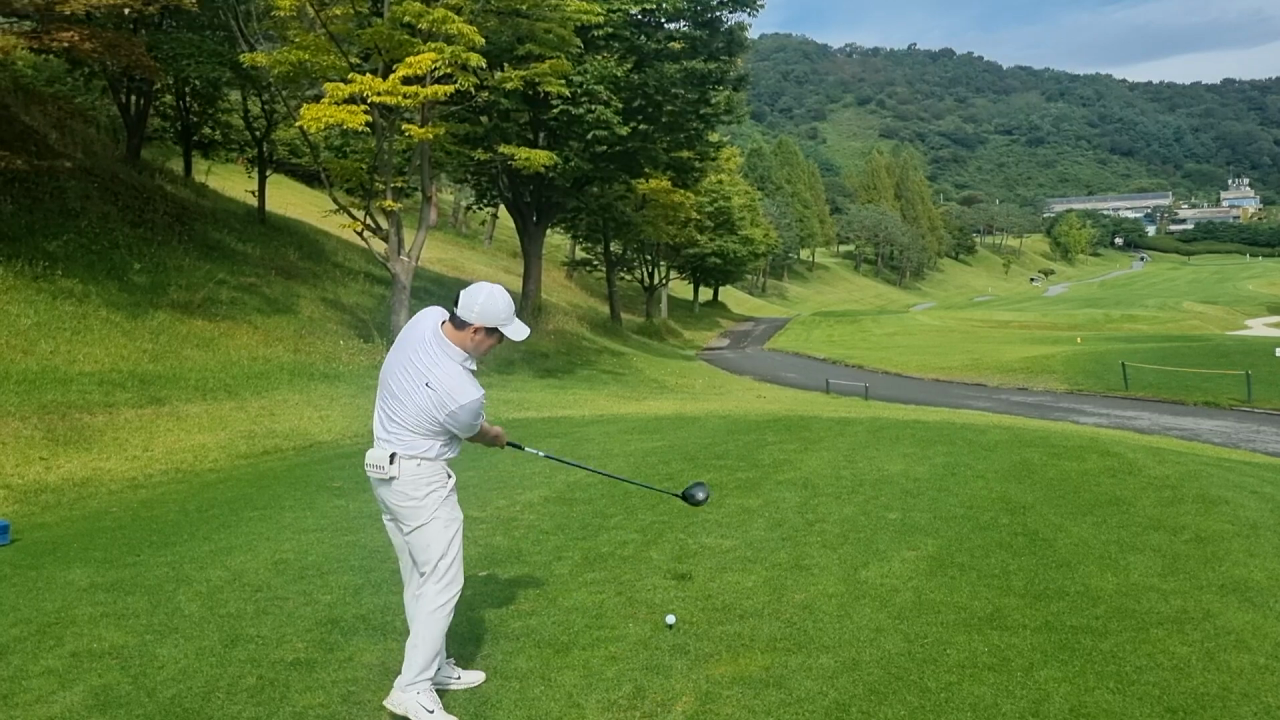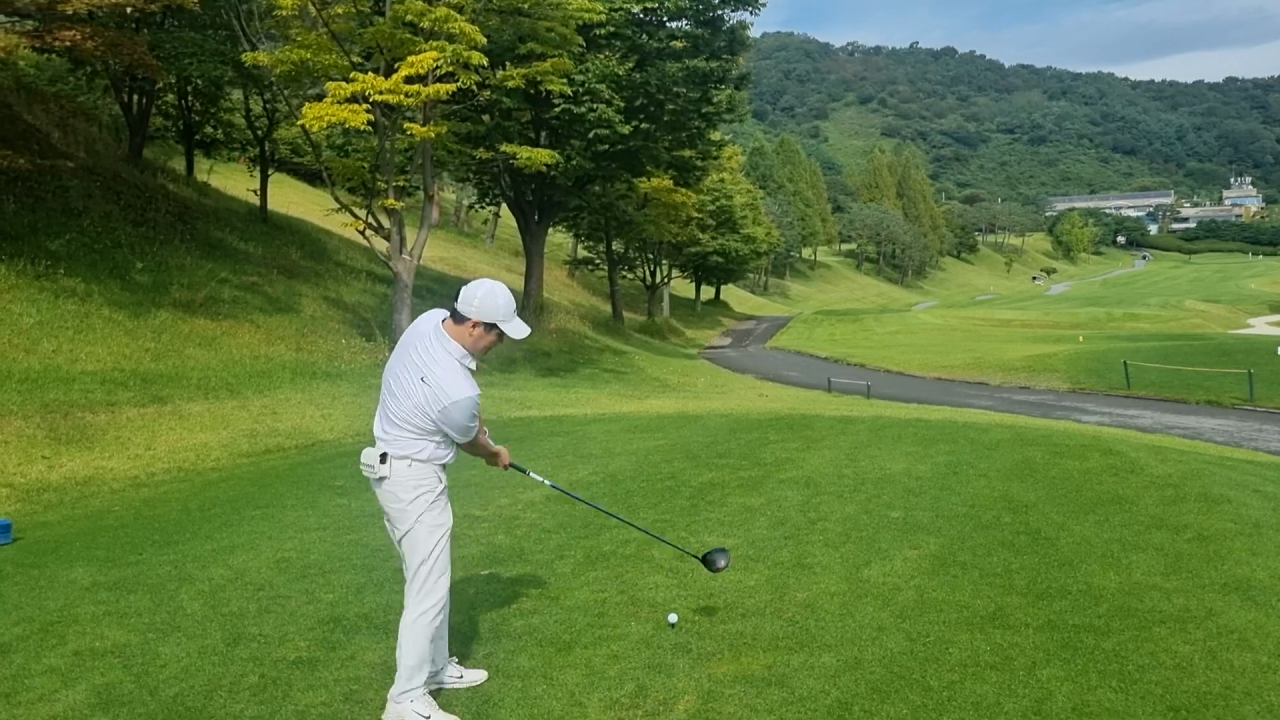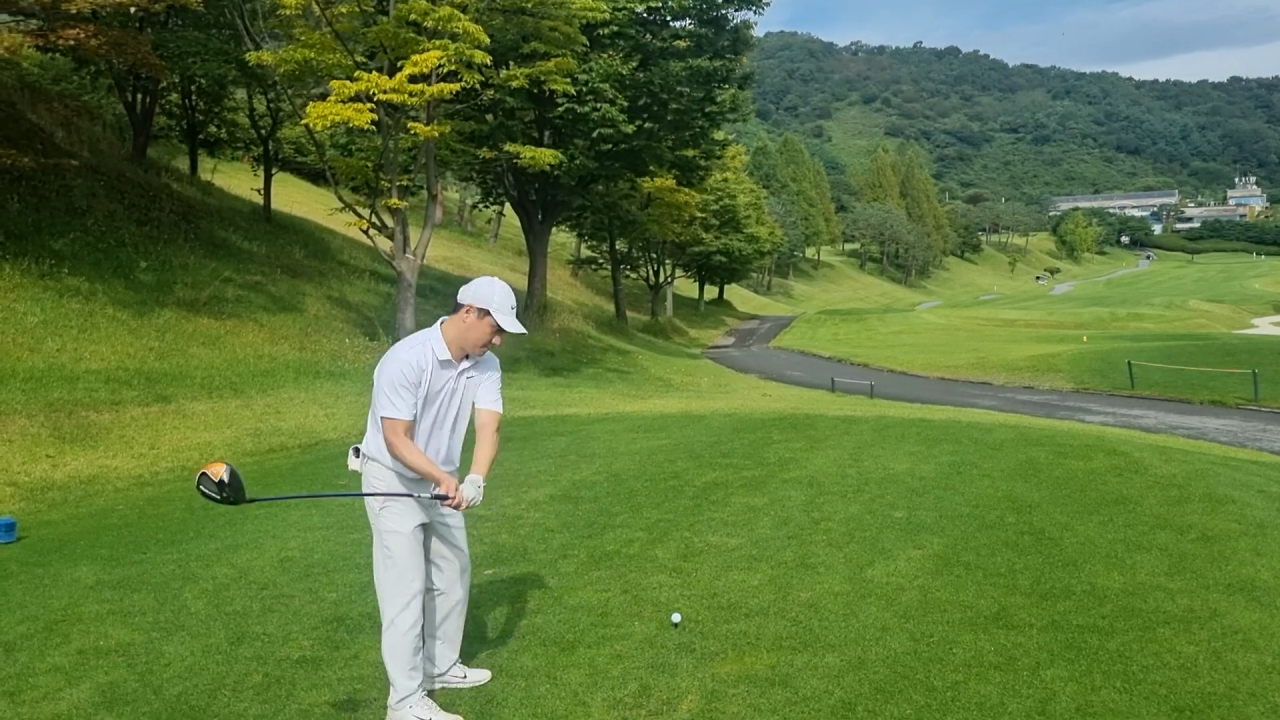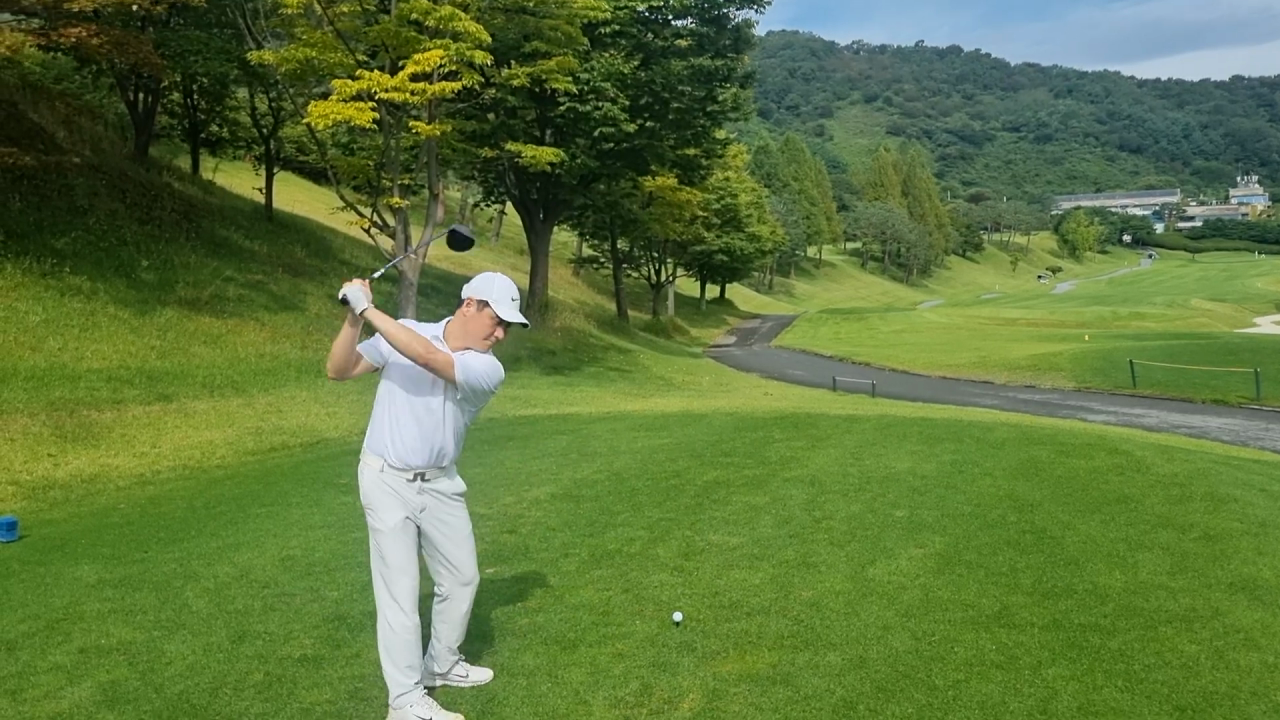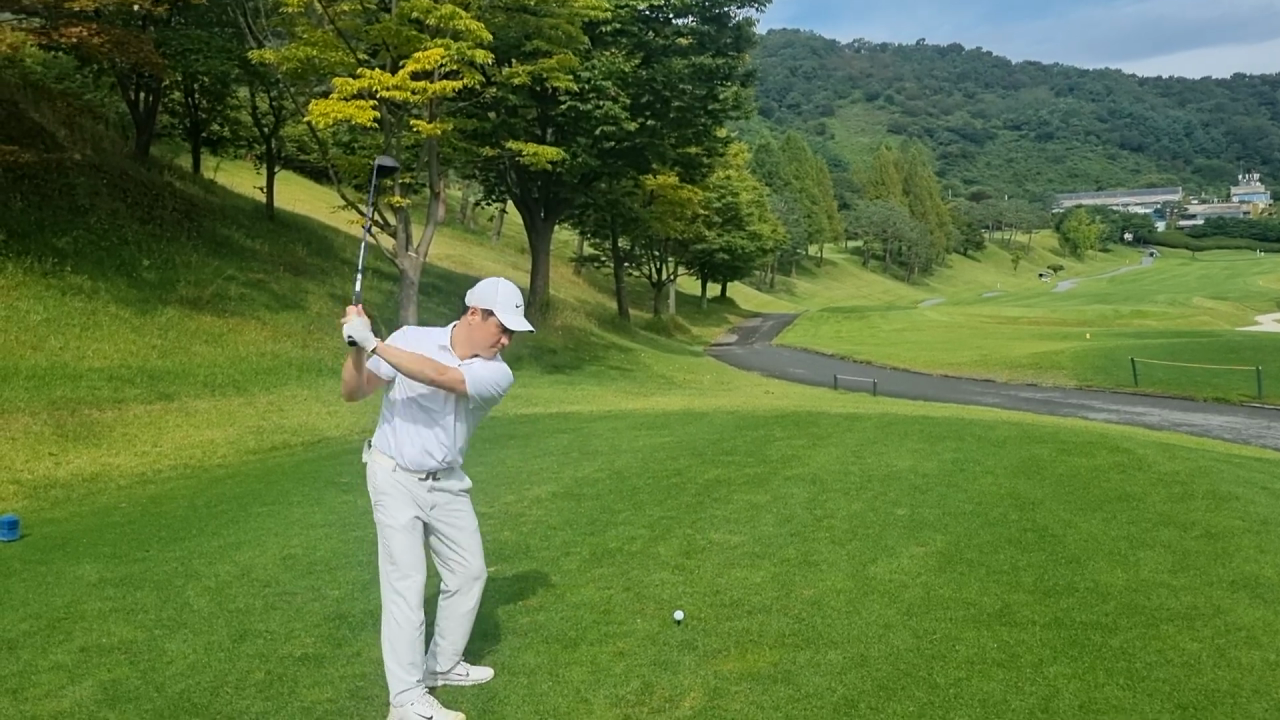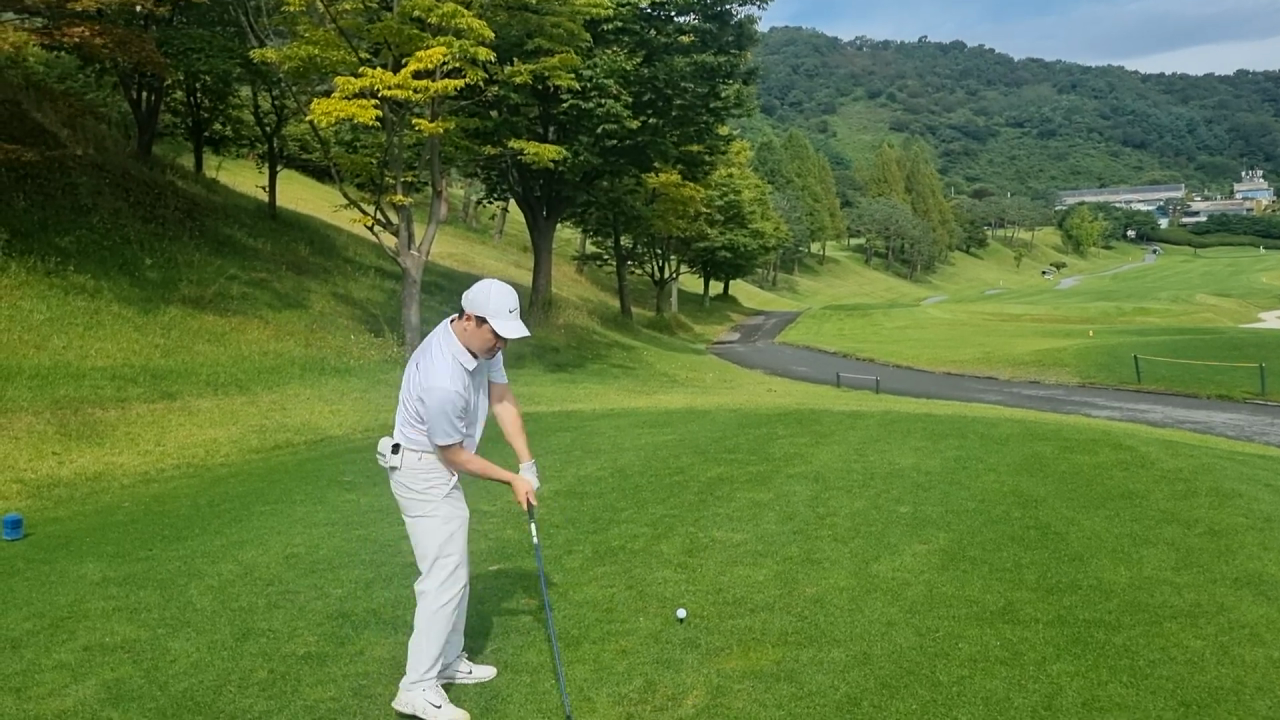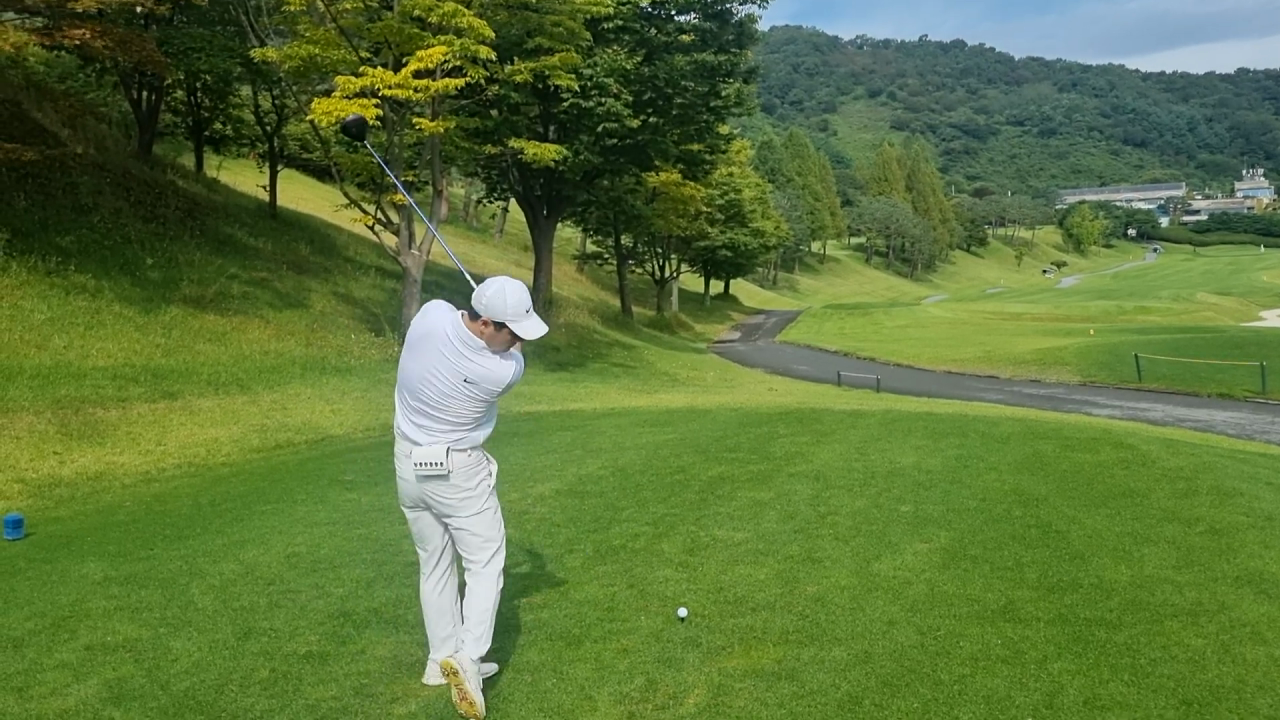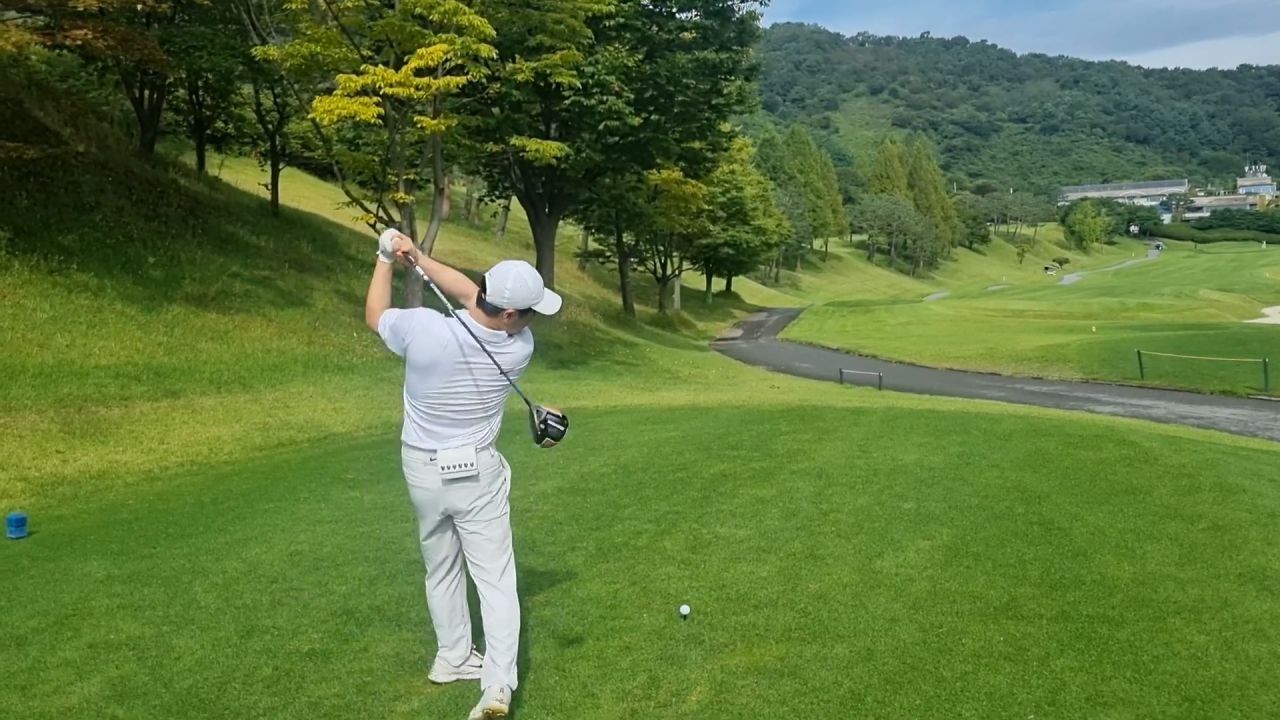
dt=0.3s
person 1, frame 1
left shoulder: (428, 318)
right shoulder: (463, 396)
right elbow: (474, 434)
left wrist: (483, 425)
right wrist: (495, 436)
left hip: (390, 470)
right hip: (420, 480)
left knee: (422, 579)
right knee: (442, 583)
left ankle: (433, 667)
person 1, frame 2
left shoulder: (431, 320)
right shoulder: (456, 393)
right elbow: (470, 442)
left wrist: (478, 427)
right wrist: (495, 454)
left hip: (393, 471)
right hip: (414, 480)
left knee: (427, 579)
right knee: (430, 587)
left ankle: (434, 667)
person 1, frame 3
left shoulder: (488, 369)
right shoulder: (406, 358)
left elbow: (488, 428)
right elbow: (395, 441)
left wrist: (476, 480)
right wrist: (440, 477)
left hip: (441, 489)
right hip: (392, 486)
left knee: (452, 578)
right knee: (405, 594)
left ankle: (439, 666)
person 1, frame 4
left shoulder: (487, 370)
right shoulder: (403, 330)
left elbow: (426, 356)
right elbow: (337, 370)
left wrist: (367, 309)
right wrist: (353, 316)
left hip: (439, 485)
right hip: (385, 480)
left knee: (461, 579)
right knee: (399, 591)
left ankle: (441, 665)
person 1, frame 5
left shoulder: (496, 375)
right shoulder: (411, 338)
left elbow: (436, 375)
right elbow: (353, 391)
left wrist: (373, 343)
right wrist: (356, 347)
left hip: (448, 484)
right hip: (395, 479)
left knee: (467, 574)
right knee: (405, 588)
left ankle: (442, 663)
person 1, frame 6
left shoulder: (483, 343)
right shoulder: (442, 382)
left elbow: (503, 401)
right elbow: (456, 457)
left wrist: (527, 463)
right wrist: (510, 479)
left hip: (444, 474)
right hip: (426, 474)
left knee: (451, 569)
right knee: (445, 576)
left ankle: (446, 662)
person 1, frame 7
left shoulder: (432, 314)
right shoulder: (503, 371)
right wrist: (504, 335)
left hip: (409, 464)
right hip: (459, 472)
left knee: (434, 565)
right knee: (485, 565)
left ankle: (443, 658)
right ankle: (464, 656)
person 1, frame 8
left shoulder: (423, 329)
right shoulder: (518, 349)
left elbow: (375, 316)
right elbow: (472, 294)
left wrist: (387, 257)
right wrist: (418, 256)
left hip: (422, 470)
right hip: (477, 473)
left knee: (442, 566)
right knee: (496, 576)
left ankle: (452, 656)
